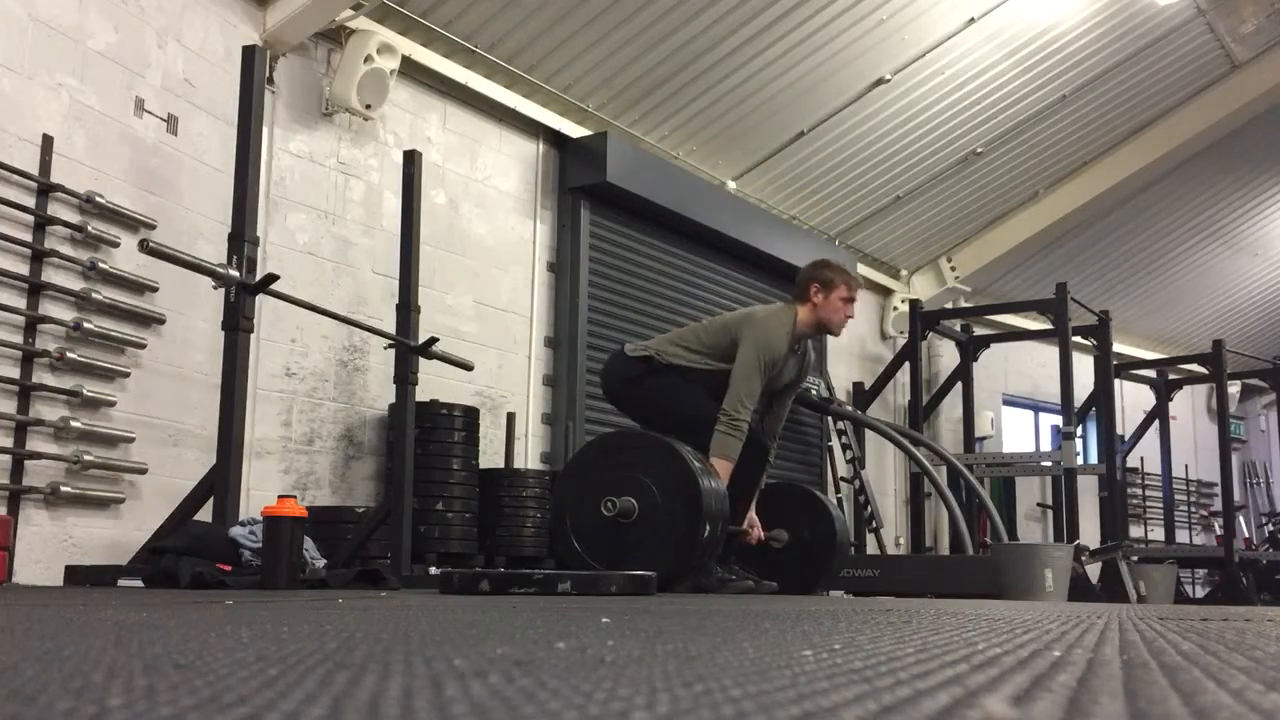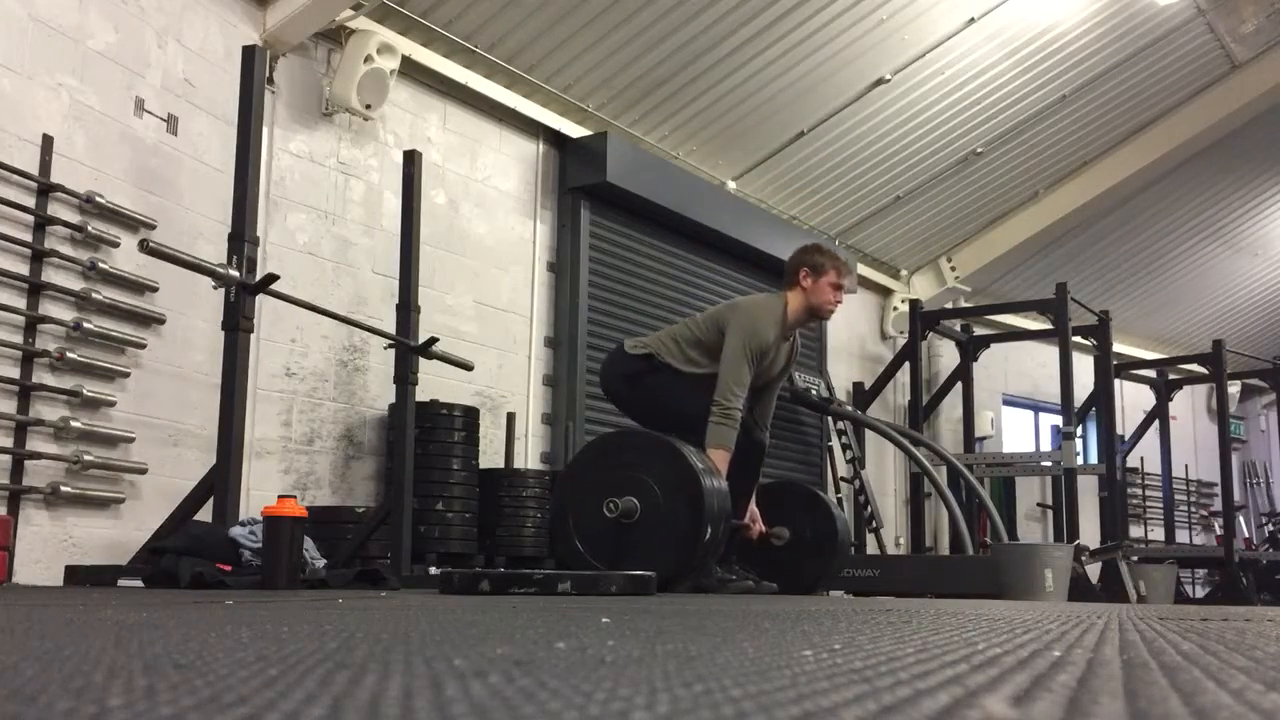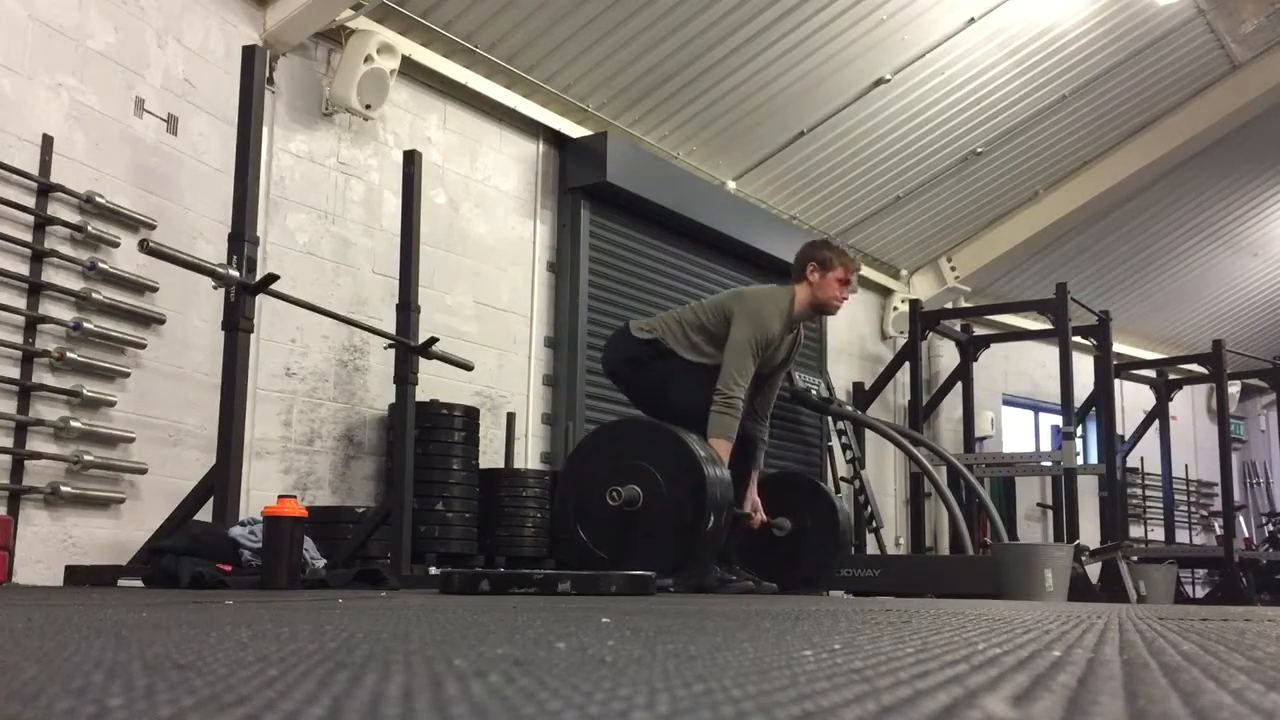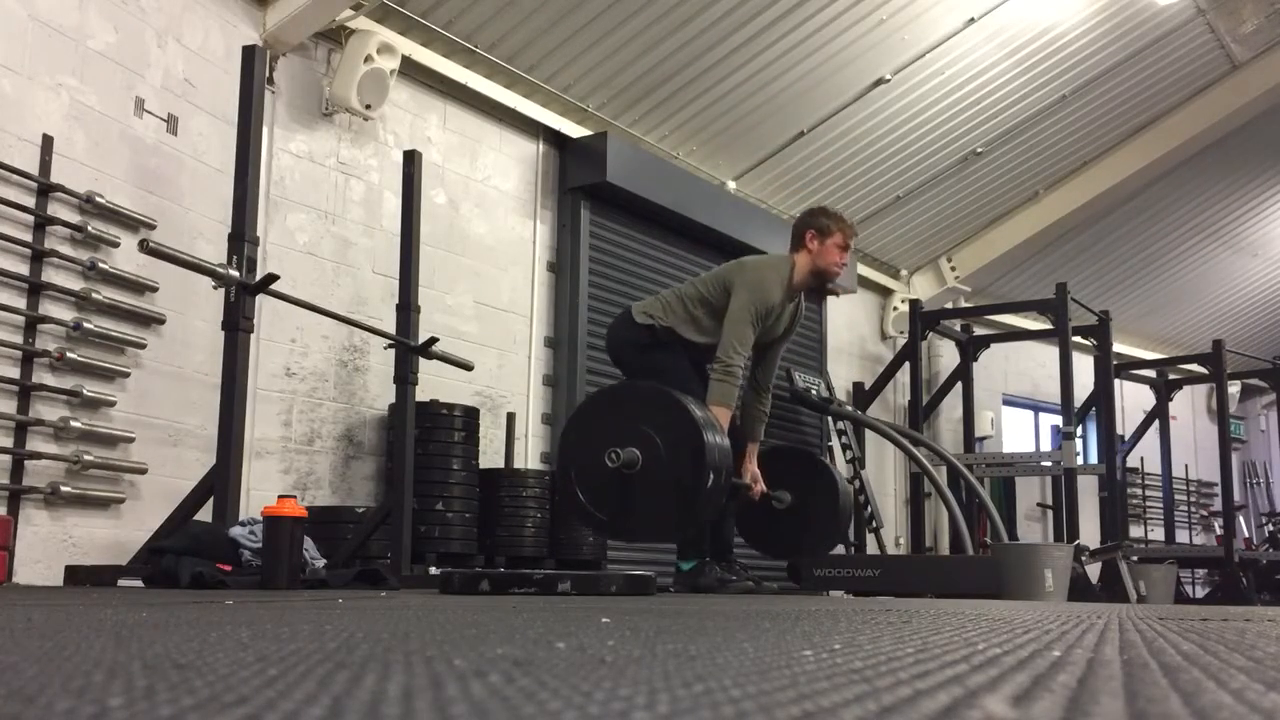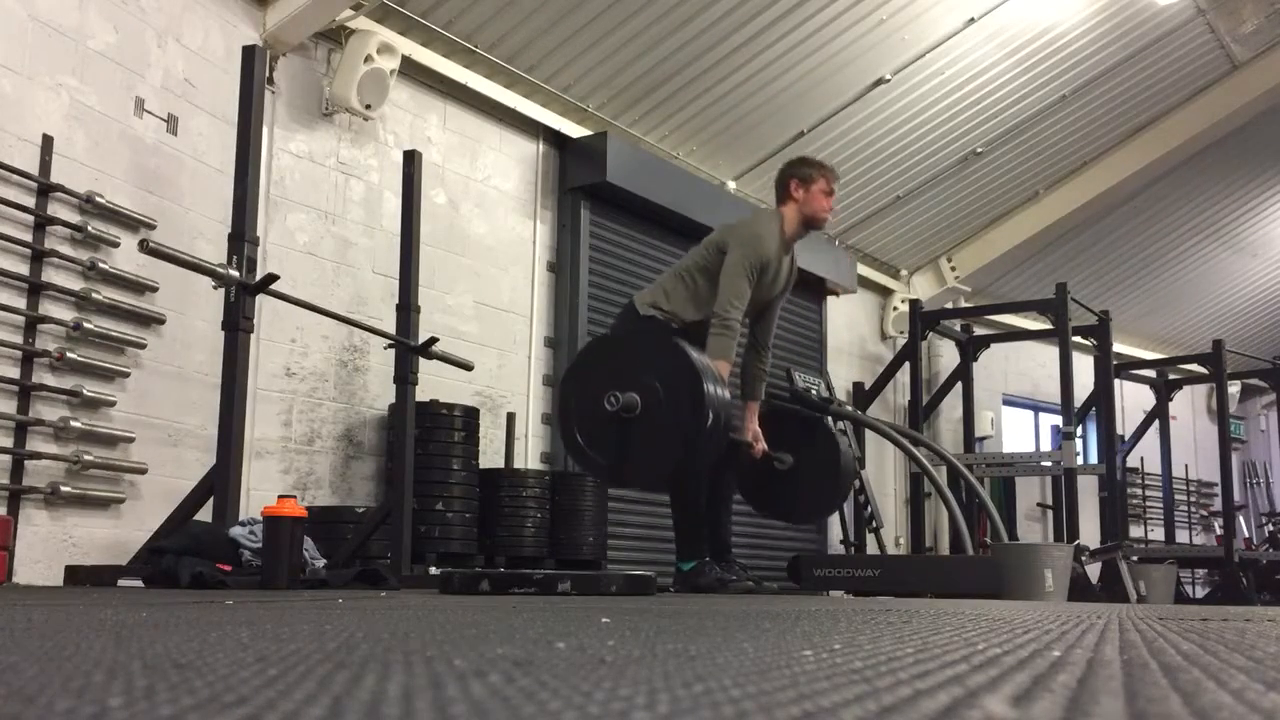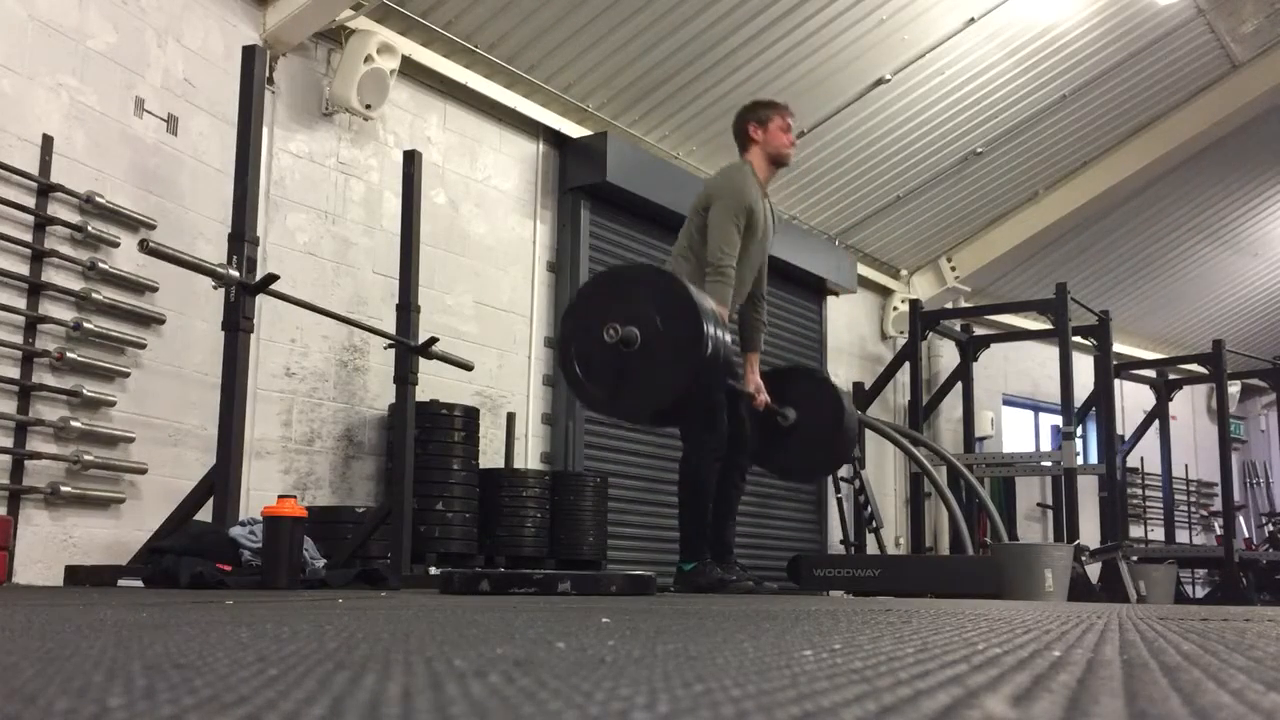
dt=0.3s
person 1, frame 1
left shoulder: (801, 357)
right shoulder: (767, 329)
left elbow: (766, 435)
right elbow: (734, 418)
left wrist: (747, 508)
left hip: (671, 379)
right hip: (635, 371)
left knee: (751, 447)
right knee: (715, 438)
left ankle: (718, 560)
right ankle: (697, 564)
person 1, frame 2
left shoulder: (789, 344)
right shoulder: (756, 318)
left elbow: (758, 424)
right elbow: (726, 407)
left wrist: (747, 501)
left hip: (669, 376)
right hip: (634, 368)
left knee: (749, 447)
right knee: (720, 438)
left ankle: (719, 560)
person 1, frame 3
left shoulder: (793, 336)
right shoulder: (762, 308)
left elbow: (758, 416)
right elbow: (728, 397)
left wrist: (749, 490)
left hip: (673, 363)
right hip: (638, 352)
left knee: (741, 441)
right knee: (712, 436)
left ankle: (719, 559)
right ankle: (695, 564)
person 1, frame 4
left shoulder: (794, 305)
right shoulder: (762, 279)
left elbow: (760, 387)
right elbow: (729, 366)
left wrist: (750, 460)
left hip: (678, 346)
right hip: (643, 336)
left knee: (730, 445)
left ankle: (722, 560)
right ankle: (693, 566)
person 1, frame 5
left shoulder: (787, 262)
right shoulder: (756, 235)
left elbow: (759, 346)
right elbow: (725, 320)
left wrist: (750, 418)
left hip: (682, 334)
right hip: (651, 325)
left ankle: (719, 559)
right ankle: (692, 566)
person 1, frame 6
left shoulder: (765, 204)
right shoulder: (734, 185)
left elbow: (754, 295)
right elbow: (719, 271)
left wrist: (752, 372)
left knee: (735, 442)
right knee: (708, 436)
left ankle: (720, 558)
right ankle: (694, 564)
